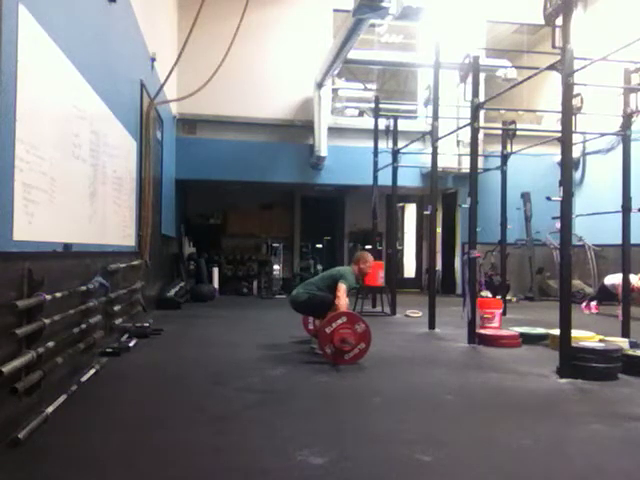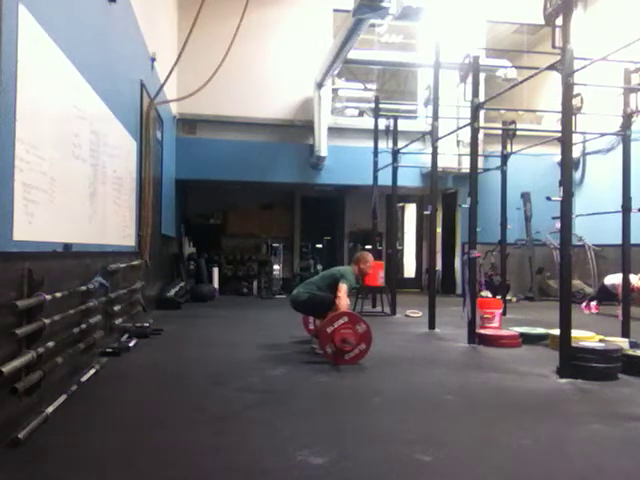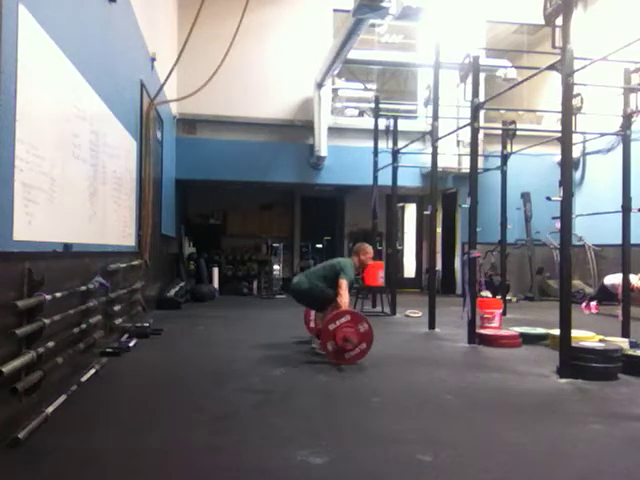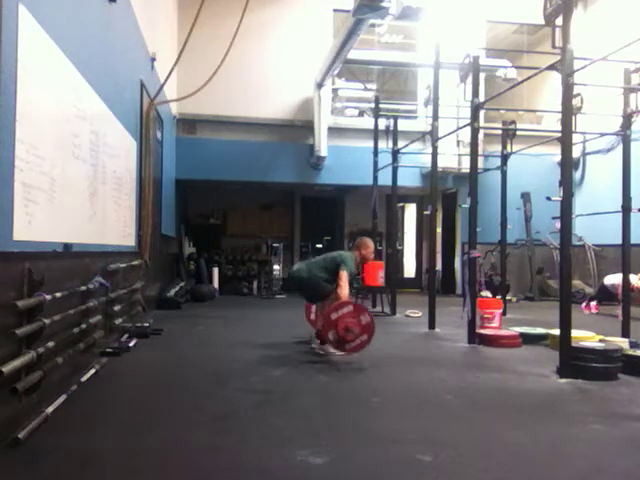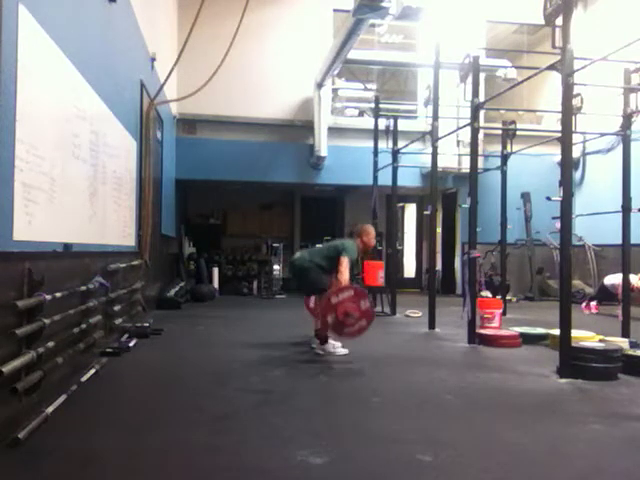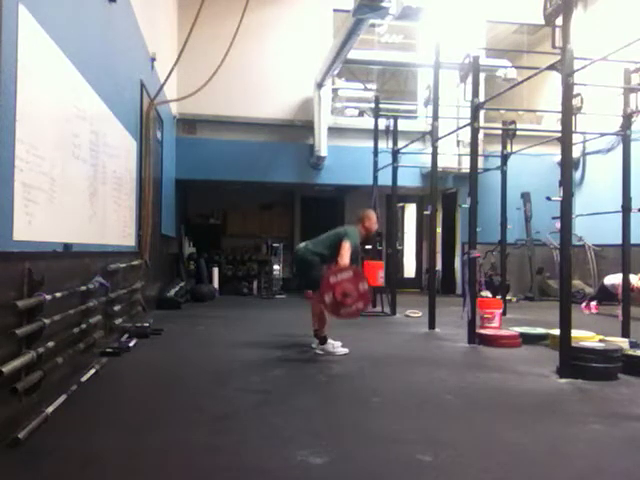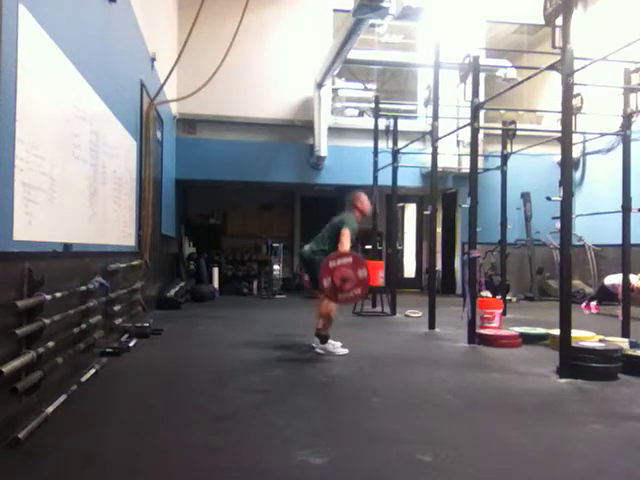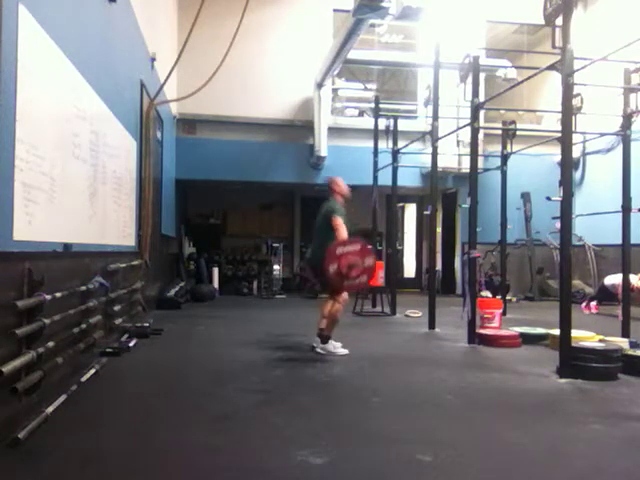
dt=0.1s
person 1, frame 1
left shoulder: (346, 272)
right shoulder: (348, 275)
left elbow: (339, 297)
right elbow: (340, 298)
left hip: (299, 296)
right hip: (302, 297)
right knee: (341, 304)
person 1, frame 2
left shoulder: (346, 272)
right shoulder: (348, 275)
left elbow: (338, 297)
right elbow: (341, 298)
left hip: (300, 295)
right hip: (302, 297)
right knee: (338, 306)
person 1, frame 3
left shoulder: (346, 264)
right shoulder: (348, 267)
left elbow: (339, 294)
right elbow: (342, 295)
left hip: (301, 285)
right hip: (302, 287)
left knee: (331, 302)
right knee: (338, 303)
person 1, frame 4
left shoulder: (348, 260)
right shoulder: (349, 261)
left elbow: (339, 287)
right elbow: (342, 288)
left hip: (301, 274)
right hip: (302, 275)
left knee: (327, 300)
right knee: (331, 301)
left ankle: (319, 338)
right ankle: (324, 344)
person 1, frame 5
left shoulder: (350, 247)
right shoulder: (351, 248)
left elbow: (337, 274)
right elbow: (343, 273)
left hip: (302, 263)
right hip: (303, 264)
left ankle: (319, 337)
right ankle: (323, 343)
person 1, frame 6
left shoulder: (351, 232)
right shoulder: (353, 234)
left elbow: (340, 258)
right elbow: (343, 259)
left hip: (305, 253)
right hip: (307, 255)
left knee: (317, 297)
left ankle: (319, 338)
right ankle: (322, 343)
person 1, frame 7
left shoulder: (348, 219)
right shoulder: (350, 220)
right elbow: (344, 245)
left hip: (312, 254)
right hip: (315, 256)
left knee: (325, 295)
left ankle: (321, 337)
right ankle: (323, 342)
person 1, frame 8
left shoulder: (331, 206)
right shoulder: (336, 207)
right elbow: (340, 229)
left hip: (316, 258)
right hip: (323, 259)
left knee: (332, 298)
right knee: (341, 297)
left ankle: (321, 337)
right ankle: (324, 342)
